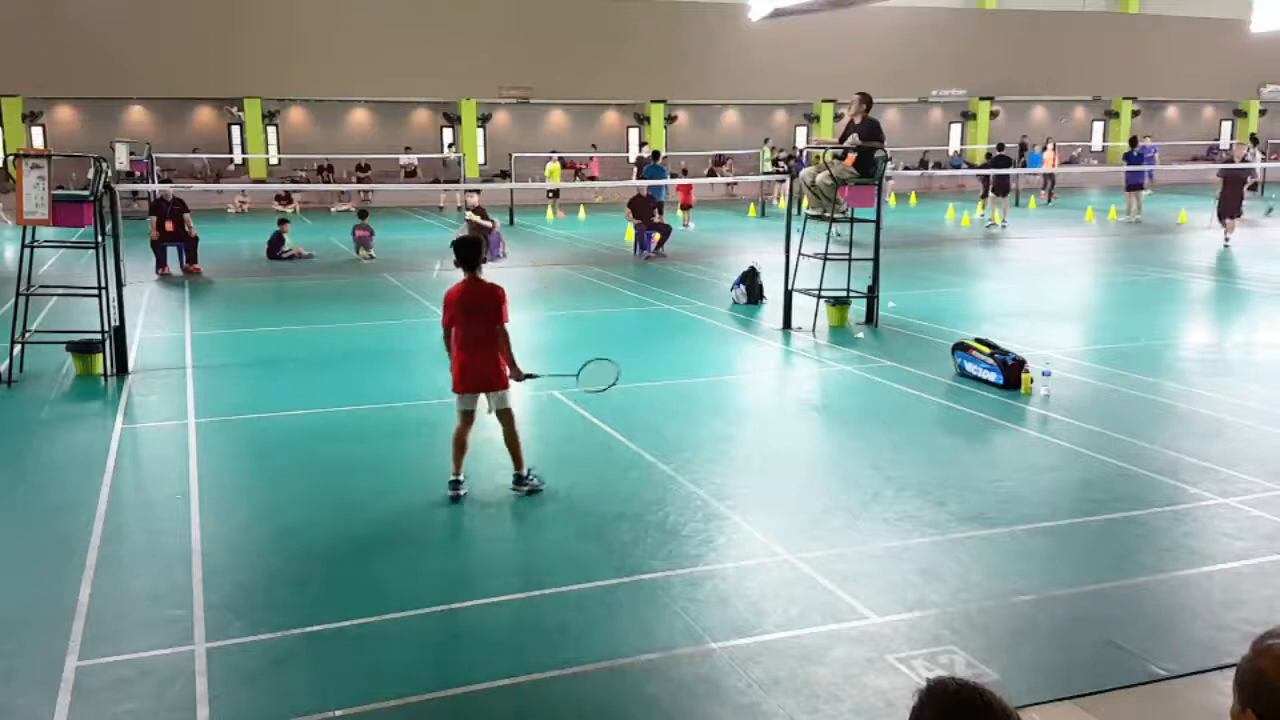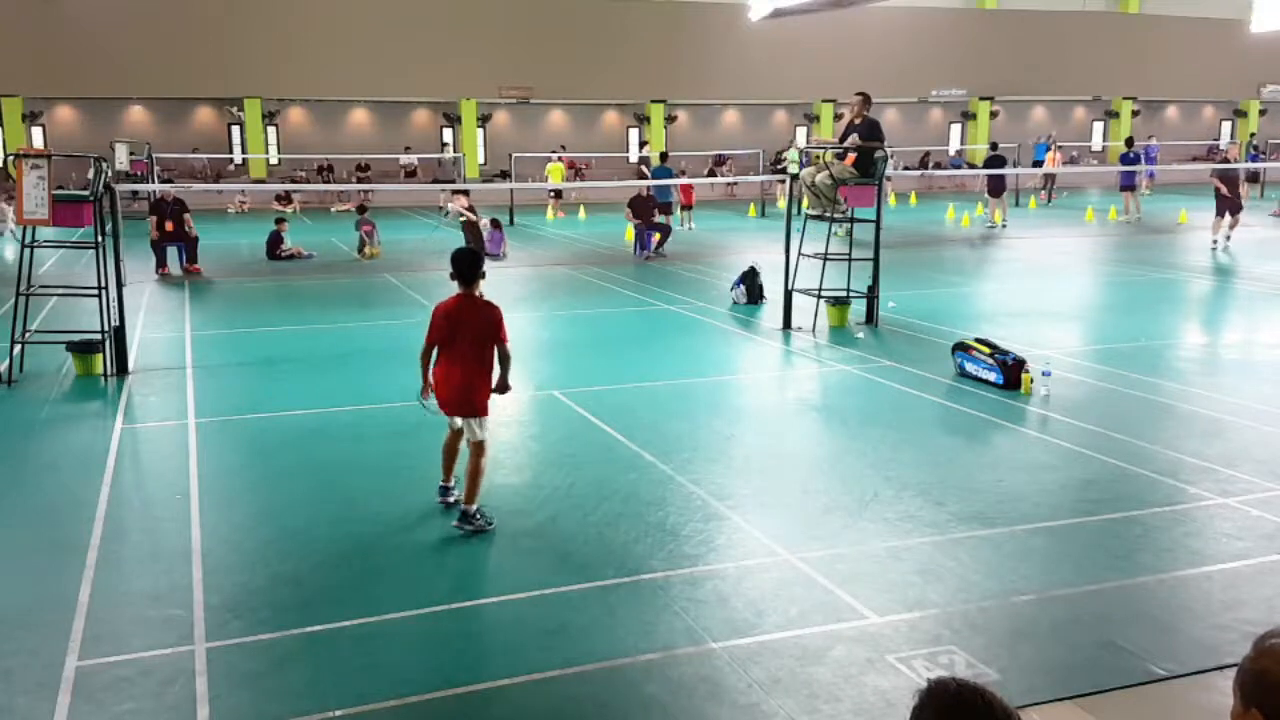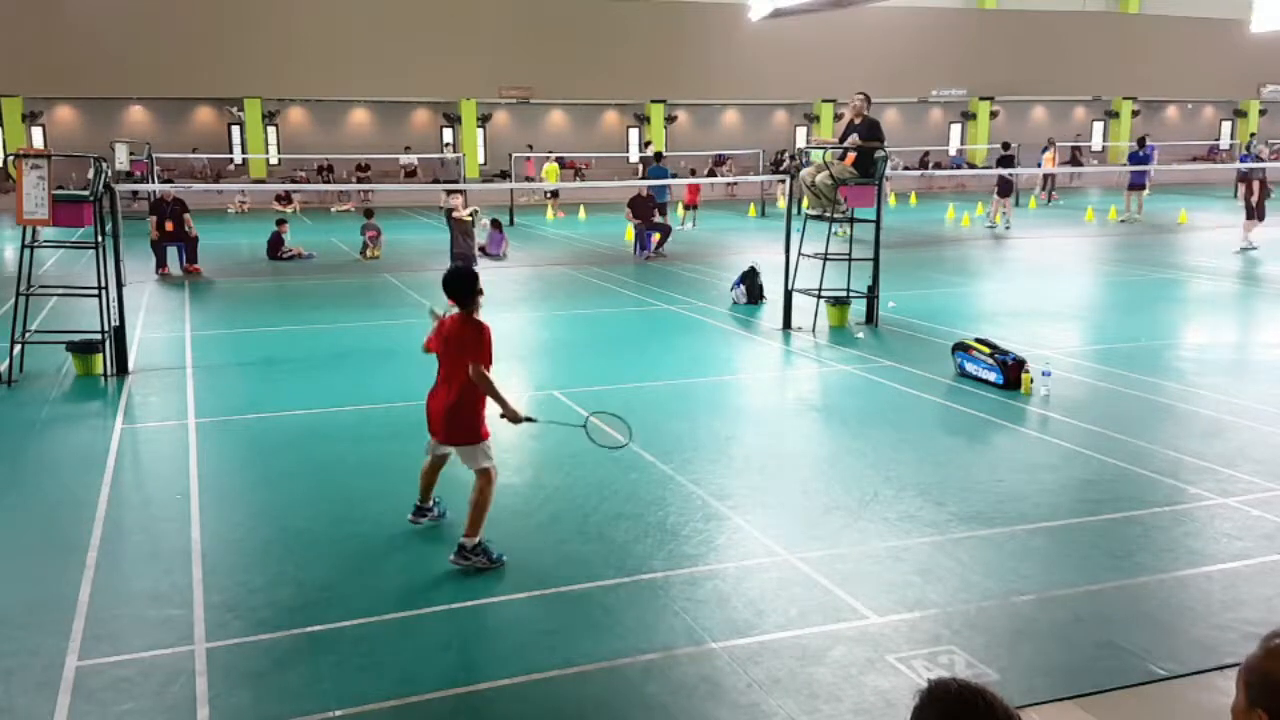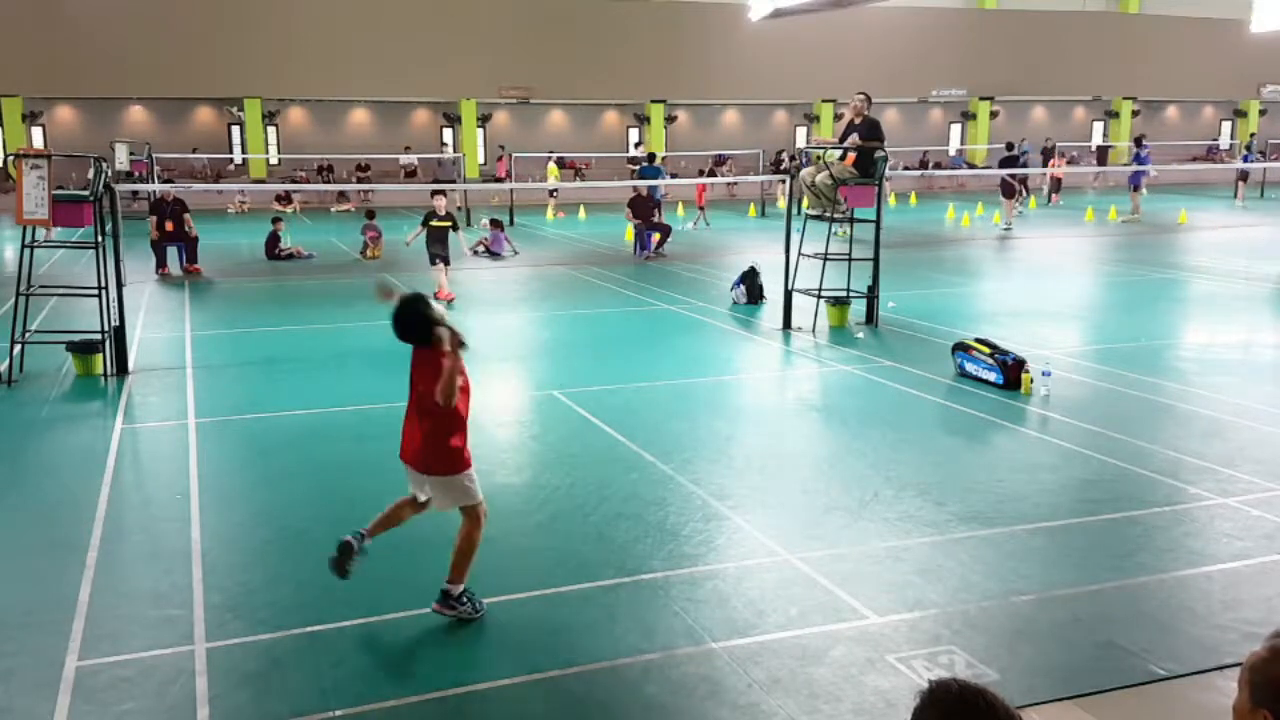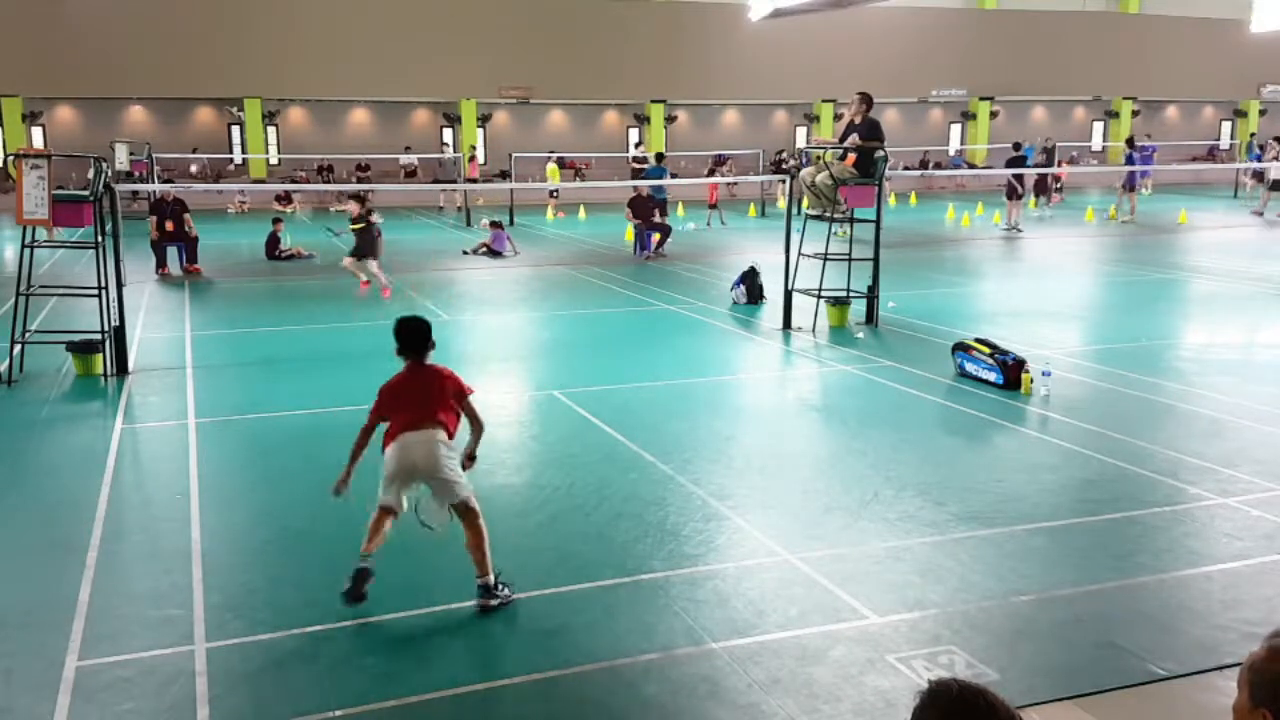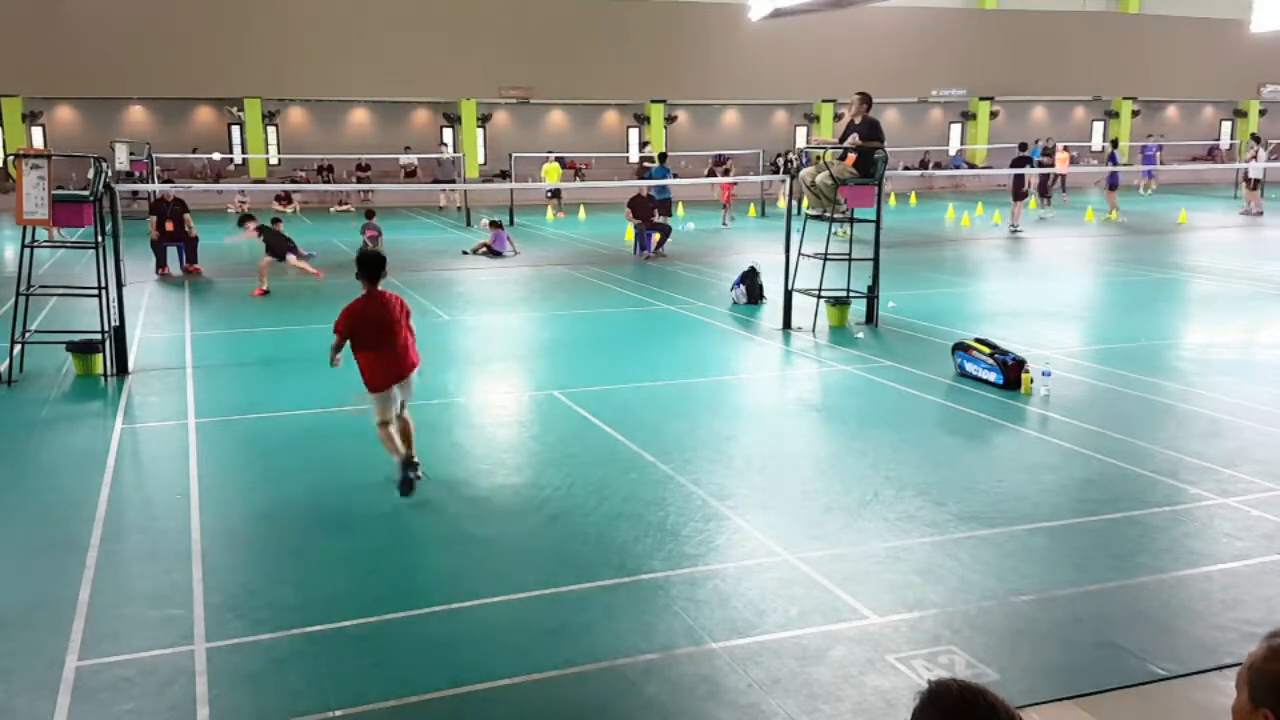
dt=0.7s
person 1, frame 1
left shoulder: (452, 295)
right shoulder: (495, 292)
left elbow: (447, 334)
right elbow: (500, 333)
left wrist: (454, 359)
right wrist: (513, 365)
left hip: (464, 371)
right hip: (492, 370)
left knee: (464, 423)
right knee: (507, 421)
left ankle: (456, 480)
right ankle: (521, 476)
person 1, frame 2
left shoulder: (442, 309)
right shoulder: (490, 311)
left elbow: (426, 350)
right elbow: (503, 352)
left wrist: (425, 380)
right wrist: (503, 378)
left hip: (445, 386)
right hip: (473, 389)
left knee: (455, 432)
right knee: (478, 449)
left ankle: (446, 487)
right ankle: (469, 511)
person 1, frame 3
left shoulder: (445, 324)
right shoulder: (479, 330)
left elbow: (428, 347)
right elbow: (478, 373)
right wrist: (506, 407)
left hip: (437, 408)
right hip: (464, 415)
left knee: (437, 458)
right knee: (487, 476)
left ankle: (423, 507)
right ankle: (469, 546)
person 1, frame 4
left shoulder: (421, 348)
right shoulder: (441, 359)
right elbow: (446, 401)
left wrist: (395, 299)
right wrist: (455, 358)
left hip: (416, 449)
right hip: (446, 451)
left knee: (417, 503)
right knee: (475, 517)
left ankle: (357, 539)
right ankle: (452, 595)
person 1, frame 5
left shoulder: (390, 387)
right shoulder: (447, 378)
left elbow: (367, 431)
right elbow: (476, 423)
left wrist: (347, 473)
right wrist: (471, 451)
left hip: (398, 450)
right hip: (435, 445)
left knee: (385, 513)
right knee: (471, 516)
left ankle: (364, 563)
right ankle: (488, 588)
person 1, frame 6
left shoulder: (354, 310)
right shoulder: (397, 301)
left elbow: (338, 346)
left wrist: (333, 357)
left hip: (380, 375)
right hip: (407, 366)
left knee: (384, 425)
right knee: (400, 413)
left ankle: (402, 459)
right ankle: (412, 462)
